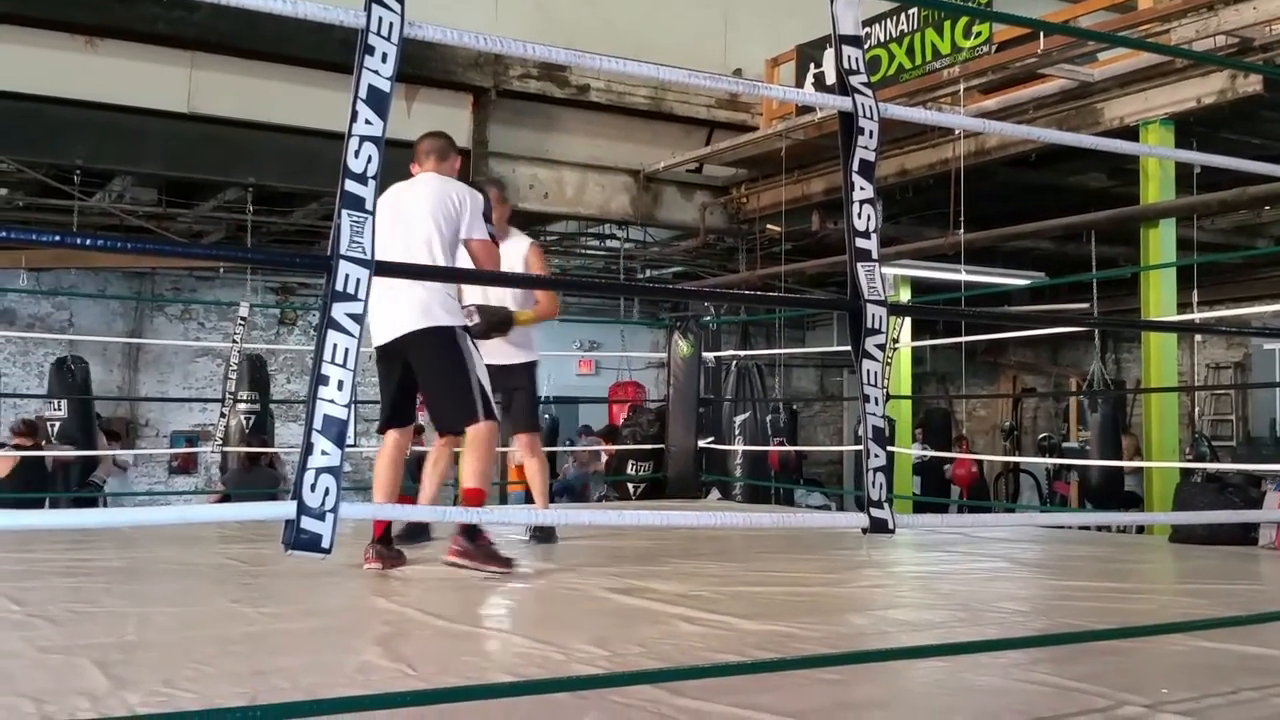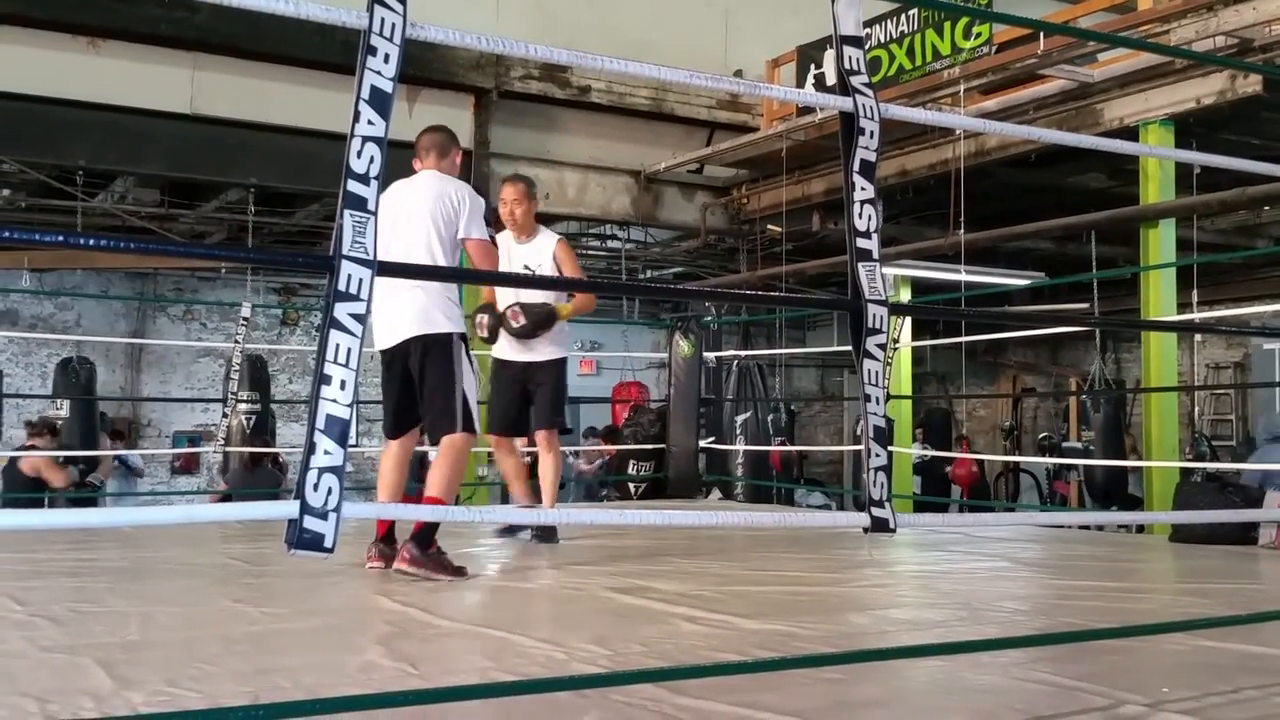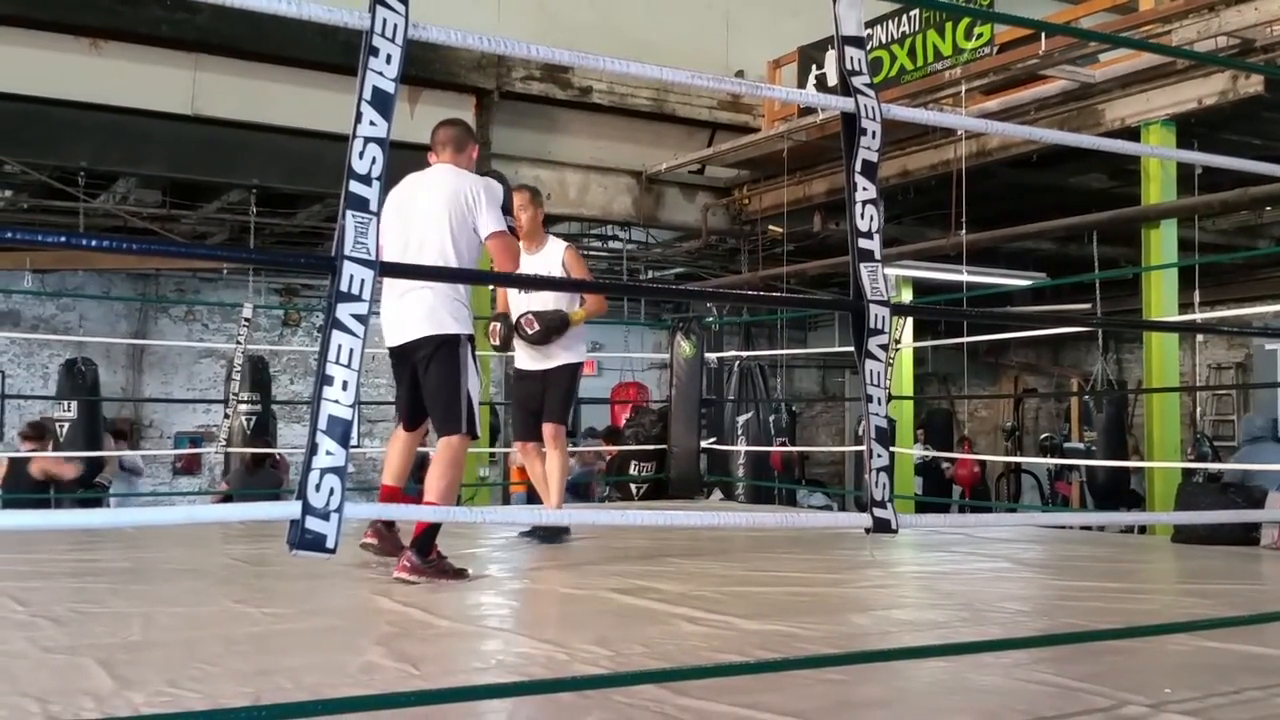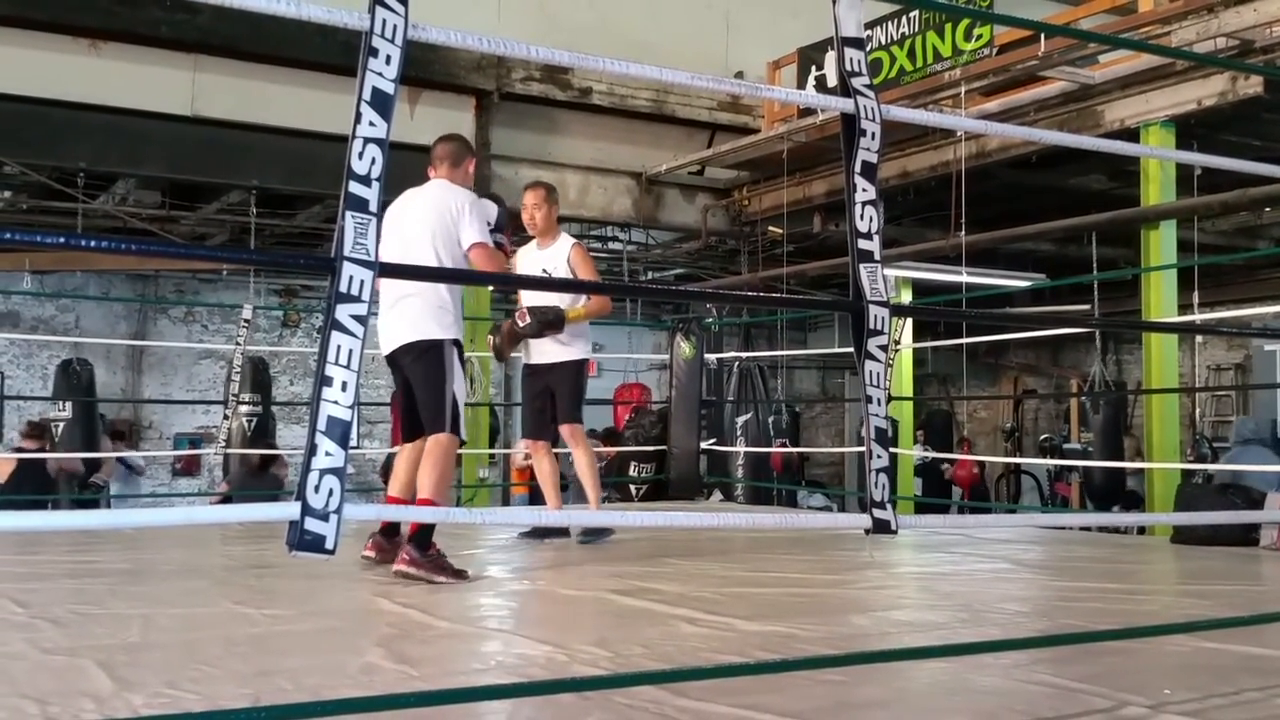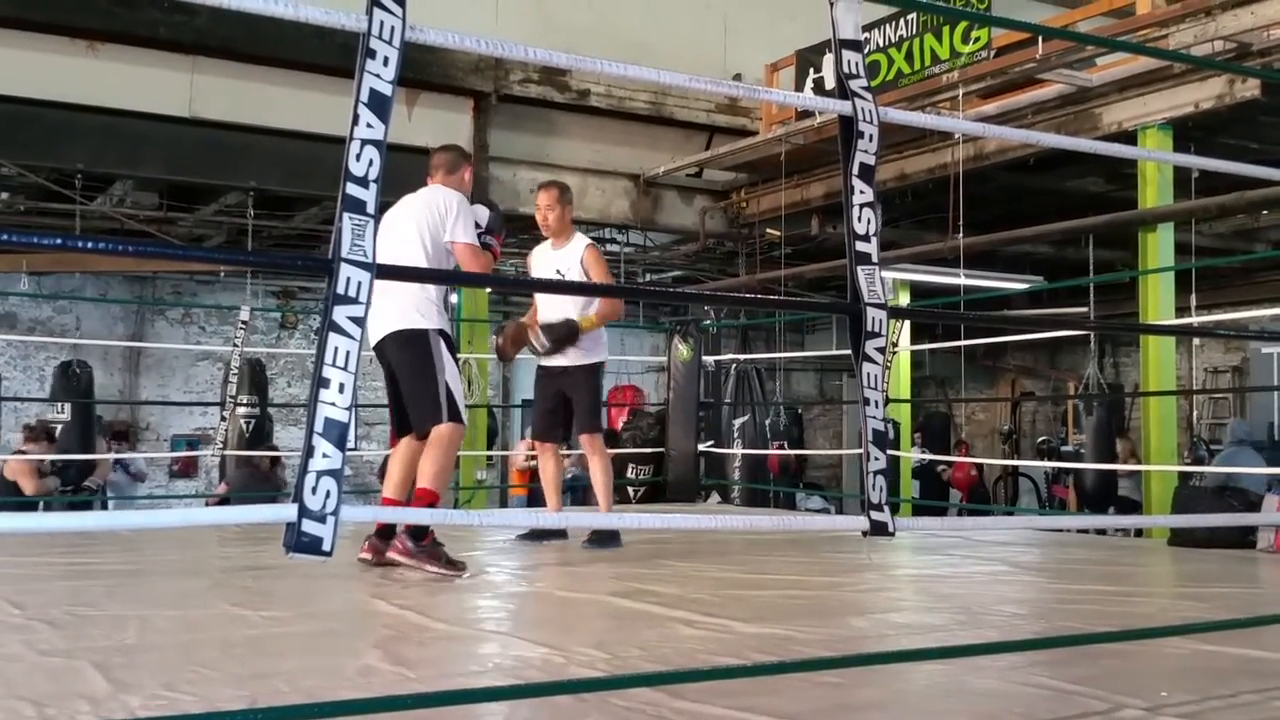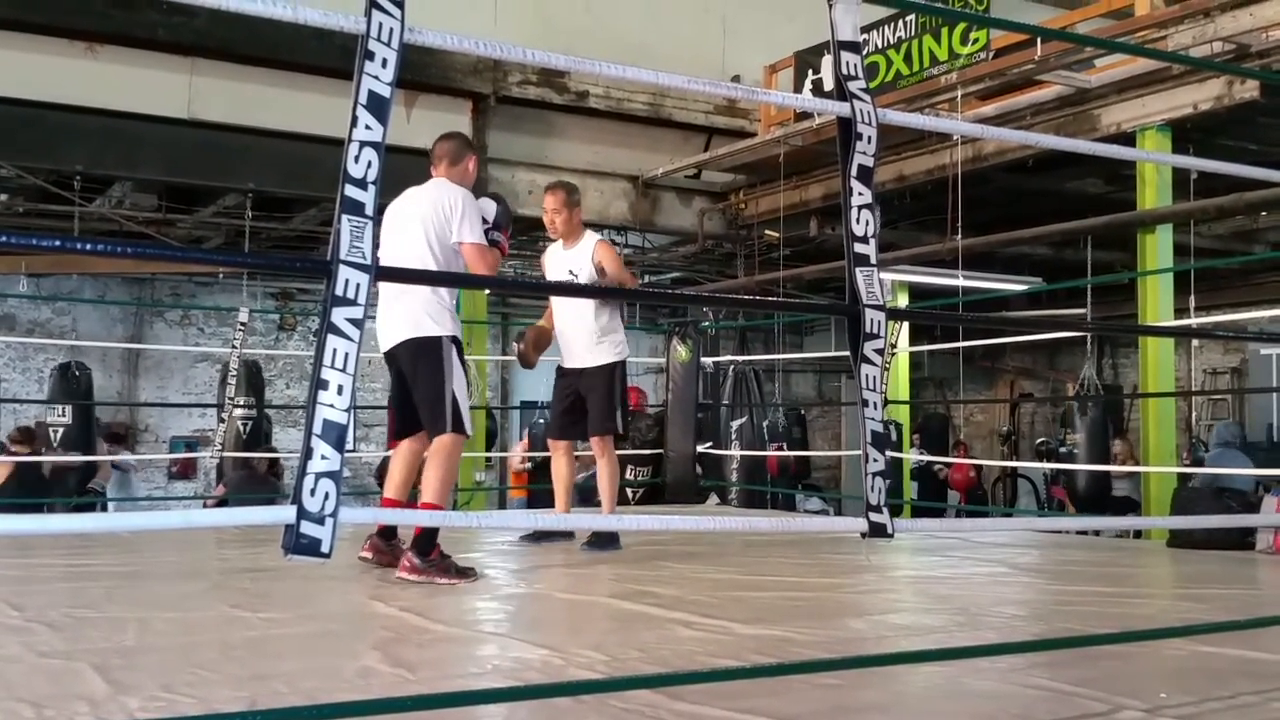
dt=0.3s
person 1, frame 1
left shoulder: (387, 197)
right shoulder: (461, 193)
left elbow: (370, 266)
right elbow: (490, 265)
left hip: (386, 322)
right hip: (433, 318)
left knee: (395, 431)
right knee: (481, 423)
left ankle: (380, 542)
right ankle: (468, 535)
person 1, frame 2
left shoulder: (388, 195)
right shoulder: (459, 192)
right elbow: (486, 265)
right wrist: (485, 233)
left hip: (389, 325)
right hip: (435, 323)
left knee: (400, 435)
right knee: (457, 434)
left ankle: (382, 542)
right ankle: (419, 546)
person 1, frame 3
left shoulder: (401, 188)
right shoulder: (477, 186)
left elbow: (381, 257)
right elbow: (507, 262)
right wrist: (504, 226)
left hip: (398, 322)
right hip: (443, 321)
left knee: (410, 422)
right knee: (456, 435)
left ankle: (382, 523)
right ankle: (420, 552)
person 1, frame 4
left shoulder: (400, 204)
right shoulder: (463, 200)
left elbow: (380, 276)
right elbow: (490, 269)
right wrist: (499, 243)
left hip: (394, 329)
right hip: (432, 330)
left knee: (418, 434)
right knee: (445, 434)
left ankle: (386, 535)
right ankle: (418, 546)
person 1, frame 5
left shoulder: (400, 207)
right shoulder: (452, 201)
right elbow: (475, 267)
right wrist: (491, 245)
left hip: (385, 326)
right hip: (416, 323)
left knee: (412, 433)
right knee: (447, 424)
left ankle: (382, 537)
right ankle: (415, 534)
person 1, frame 6
left shoulder: (401, 202)
right shoulder: (459, 198)
right elbow: (483, 269)
right wrist: (498, 240)
left hip: (393, 328)
right hip: (429, 327)
left knee: (413, 435)
right knee: (448, 434)
left ankle: (384, 538)
right ankle: (422, 552)
person 2, frame 1
left shoulder: (525, 249)
left elbow: (551, 306)
left wrist: (514, 318)
left hip: (515, 360)
left knee: (527, 440)
right knee: (446, 437)
person 2, frame 2
left shoulder: (554, 246)
right shoulder: (495, 245)
left elbow: (587, 299)
left wrist: (552, 314)
right wrist: (486, 314)
left hip: (548, 356)
right hip: (506, 357)
left knee: (545, 435)
right knee: (499, 438)
right ankle: (526, 506)
person 2, frame 3
left shoulder: (564, 253)
left elbow: (598, 302)
right elbow: (502, 308)
left wrist: (565, 320)
right wrist: (500, 325)
left hip: (563, 361)
right hip: (525, 365)
left knee: (552, 433)
right knee: (525, 444)
right ankle: (552, 514)
person 2, frame 4
left shoulder: (572, 250)
right shoulder: (521, 256)
left elbow: (602, 303)
left wrist: (563, 316)
left hip: (569, 357)
right hip: (535, 361)
left knee: (571, 429)
right knee: (536, 441)
left ankle: (597, 515)
person 2, frame 5
left shoulder: (586, 251)
right shoulder: (536, 256)
left elbow: (615, 306)
left wrist: (577, 328)
right wrist: (521, 329)
left hip: (585, 362)
right hip: (549, 364)
left knee: (589, 438)
right knee: (544, 443)
left ankle: (606, 524)
person 2, frame 6
left shoulder: (599, 250)
right shoulder: (549, 256)
left elbow: (630, 281)
left wrist: (619, 285)
right wrist: (538, 335)
left hip: (604, 361)
right hip: (569, 364)
left knee: (600, 440)
right knee: (558, 440)
left ankle: (608, 527)
